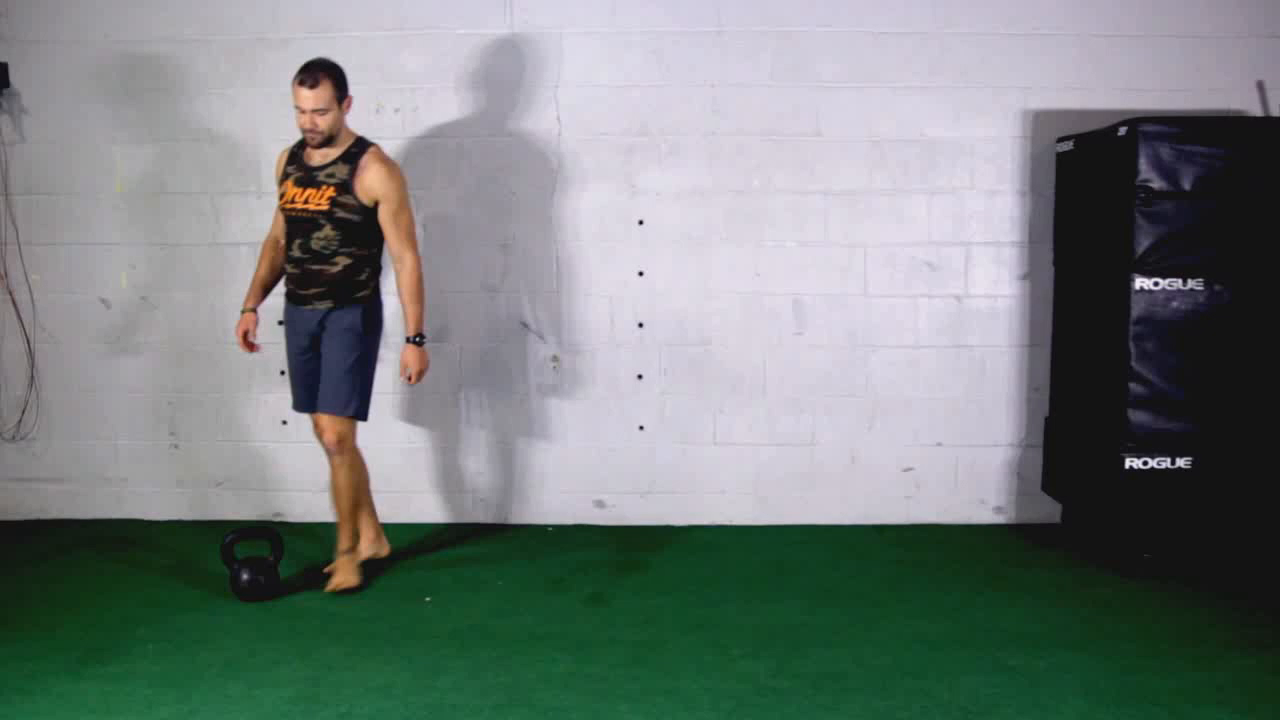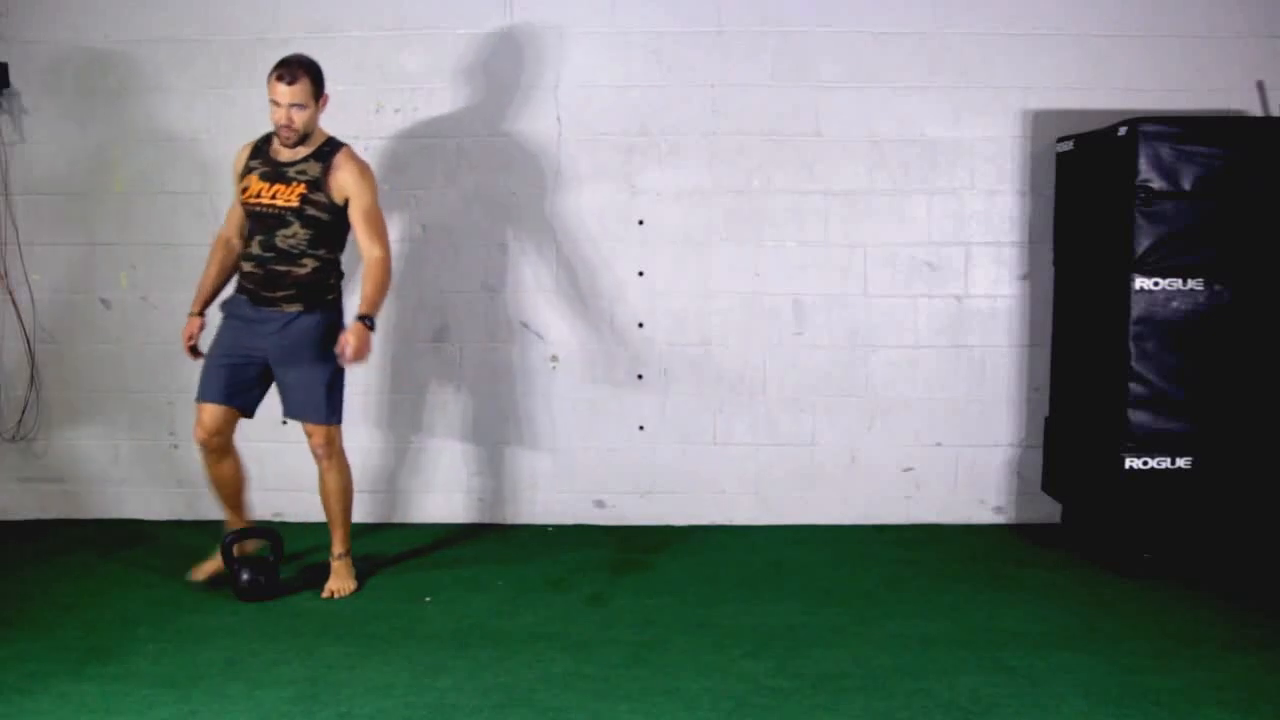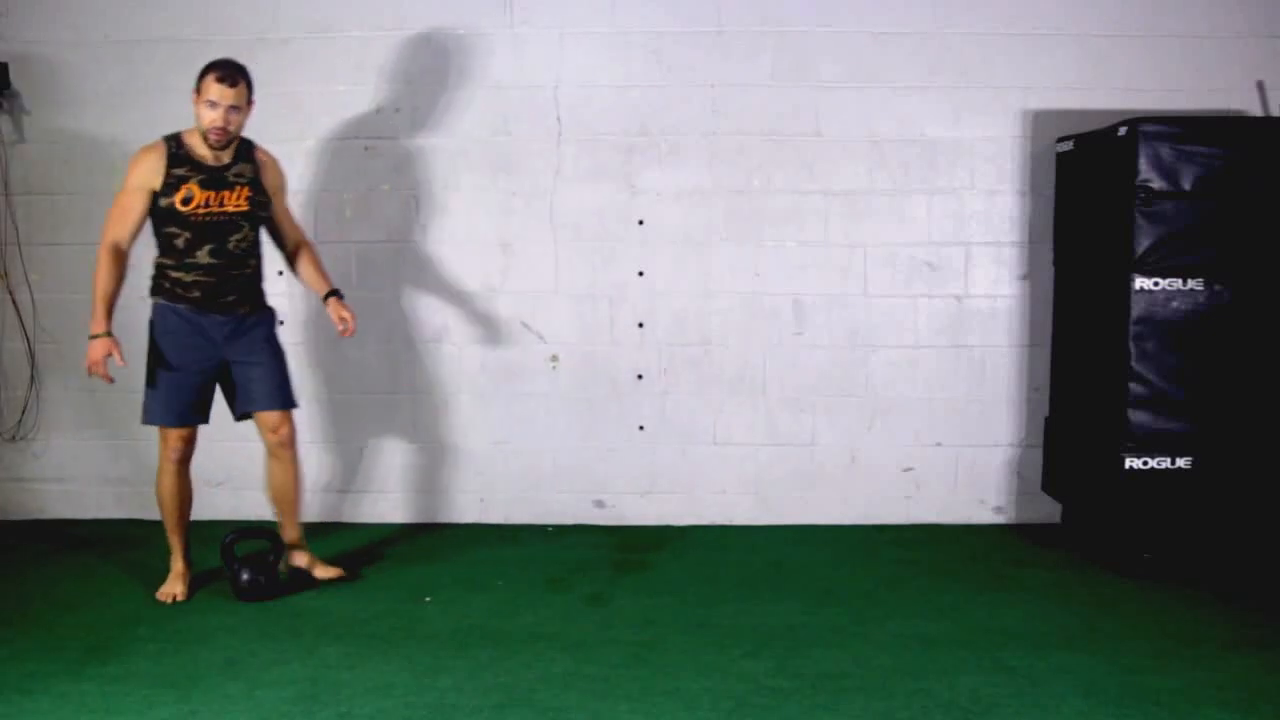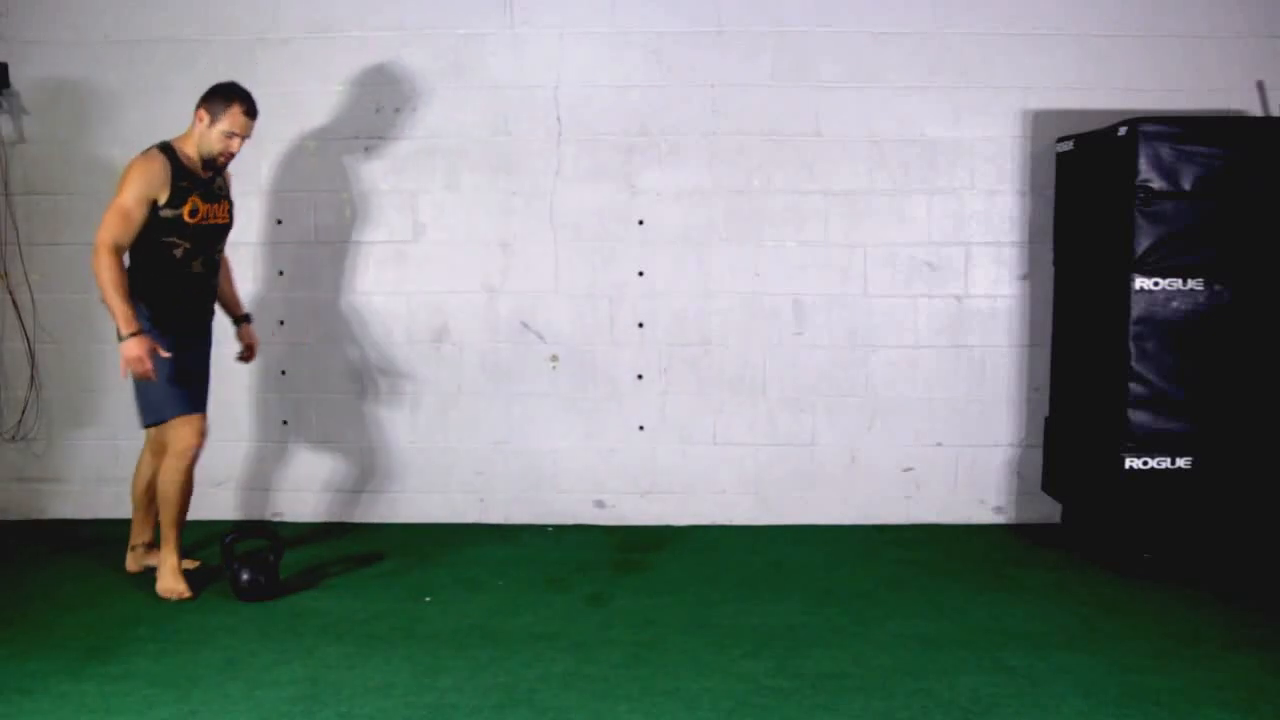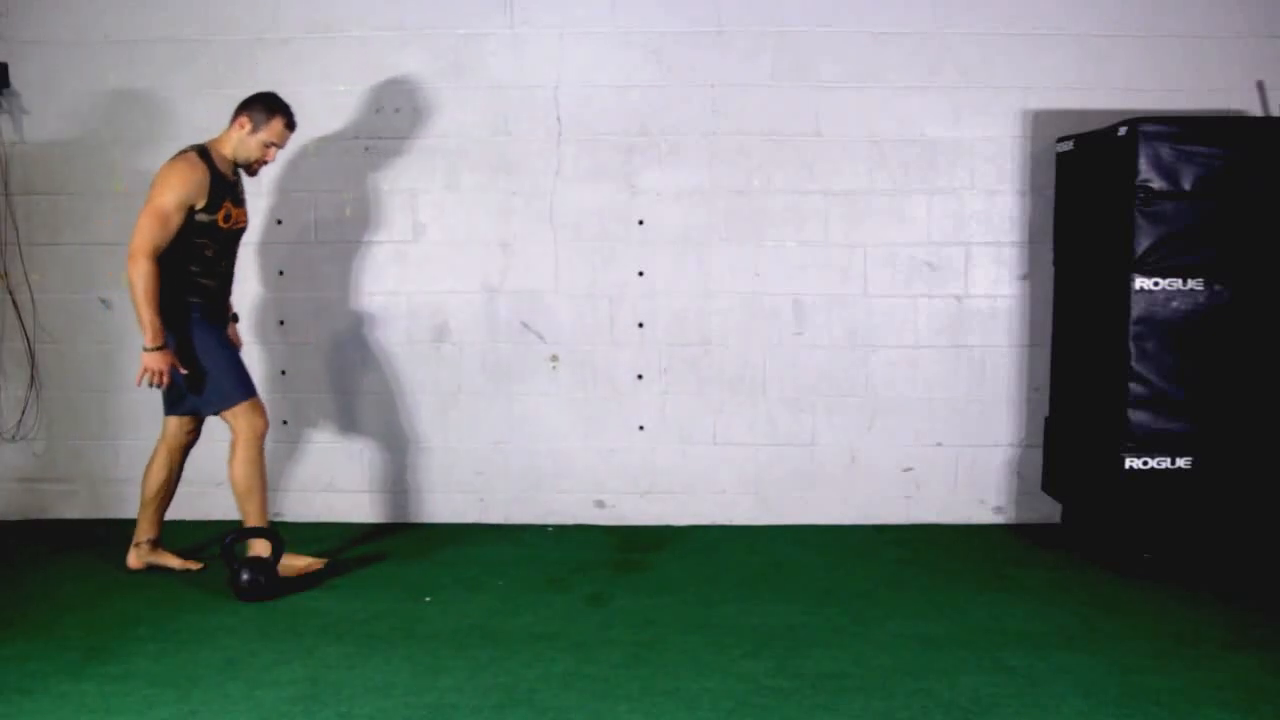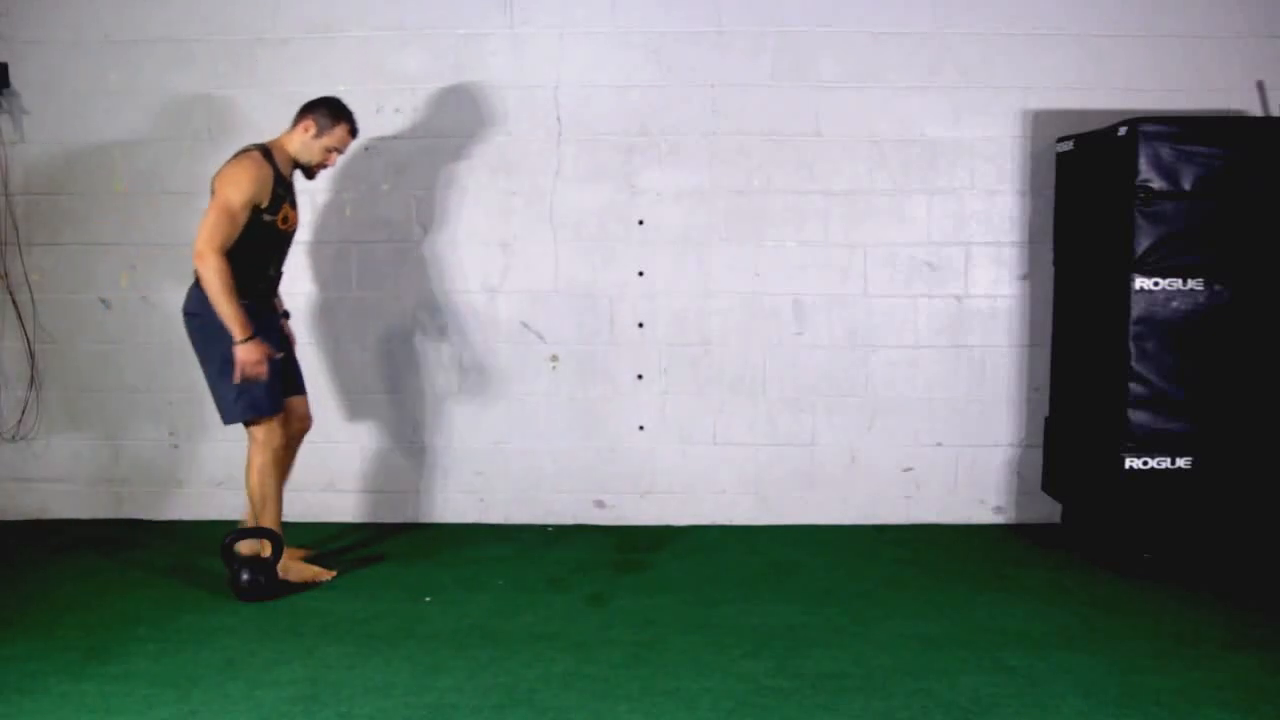
dt=0.4s
person 1, frame 1
left shoulder: (375, 170)
right shoulder: (288, 160)
left elbow: (406, 256)
left wrist: (415, 337)
right wrist: (251, 304)
left hip: (350, 315)
right hip: (300, 314)
left knee: (335, 434)
right knee: (330, 436)
left ankle: (347, 552)
right ankle: (370, 536)
person 1, frame 2
left shoulder: (346, 169)
right shoulder: (250, 157)
left elbow: (377, 254)
right elbow: (231, 237)
left wrist: (363, 322)
right wrist: (198, 307)
left hip: (311, 322)
right hip: (245, 314)
left knee: (325, 444)
right knee: (208, 431)
left ankle: (341, 558)
right ankle: (239, 533)
person 1, frame 3
left shoulder: (263, 166)
right shoulder: (155, 162)
left elbow: (292, 238)
right elbow: (114, 246)
left wrist: (329, 294)
right wrist: (100, 328)
left hip: (249, 319)
right hip: (180, 321)
left knee: (279, 432)
right knee: (176, 447)
left ankle: (294, 545)
right ankle: (179, 564)
person 1, frame 4
left shoulder: (219, 178)
right shoulder: (152, 170)
right elbow: (106, 252)
left wrist: (240, 318)
right wrist: (131, 332)
left hip: (193, 322)
right hip: (153, 323)
left knee: (167, 438)
right knee: (185, 436)
left ankle: (142, 546)
right ankle: (169, 559)
person 1, frame 5
left shoulder: (232, 178)
right shoulder: (187, 173)
right elbow: (141, 255)
left wrist: (227, 318)
right wrist: (154, 341)
left hip: (203, 317)
right hip: (182, 319)
left knee: (179, 432)
right knee: (250, 421)
left ankle: (145, 545)
right ankle: (262, 550)
person 1, frame 6
left shoulder: (284, 178)
right shoulder: (251, 170)
right elbow: (208, 253)
left wrist: (278, 317)
right wrist: (243, 337)
left hip: (254, 313)
right hip: (222, 315)
left knee: (296, 418)
right knee: (270, 433)
left ankle: (256, 532)
right ankle: (274, 555)
